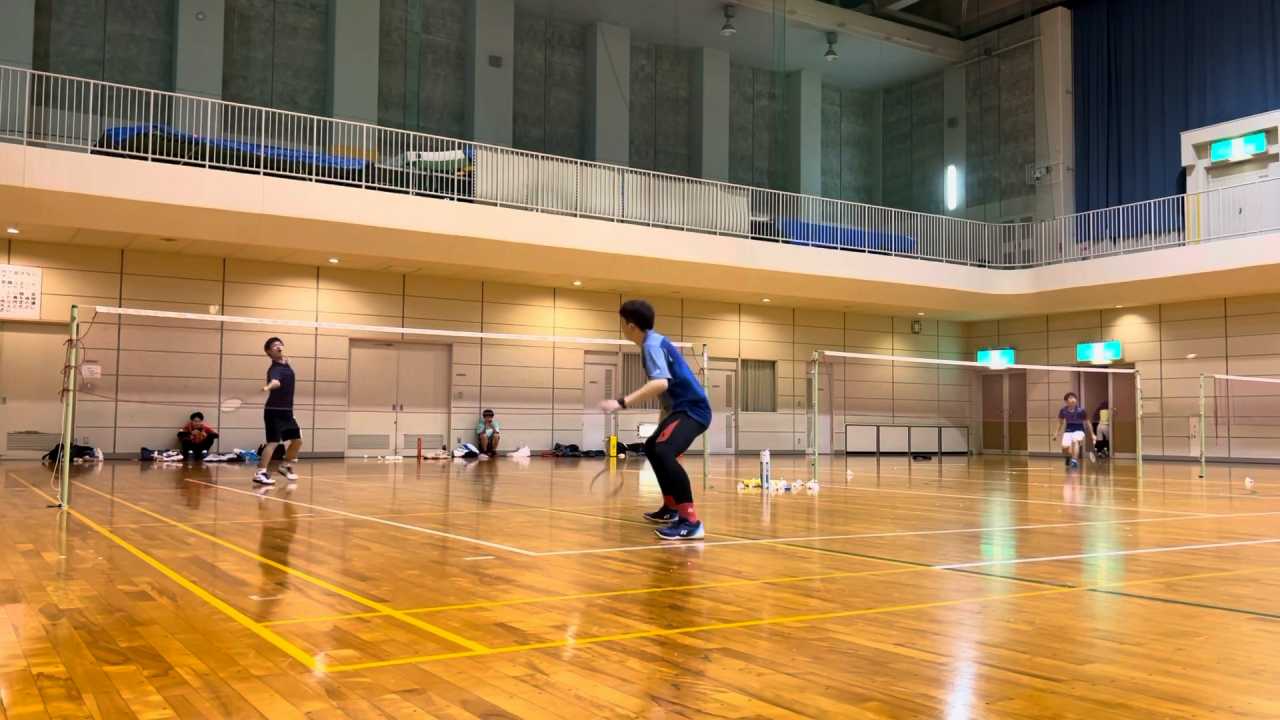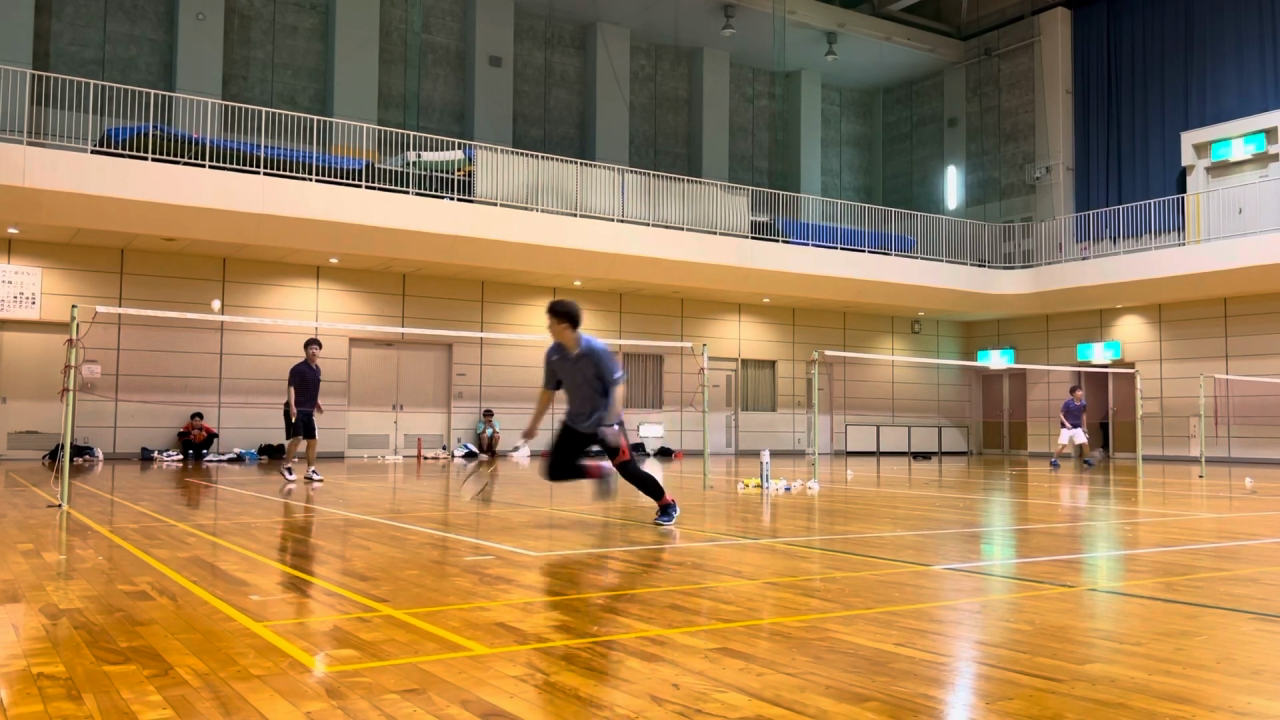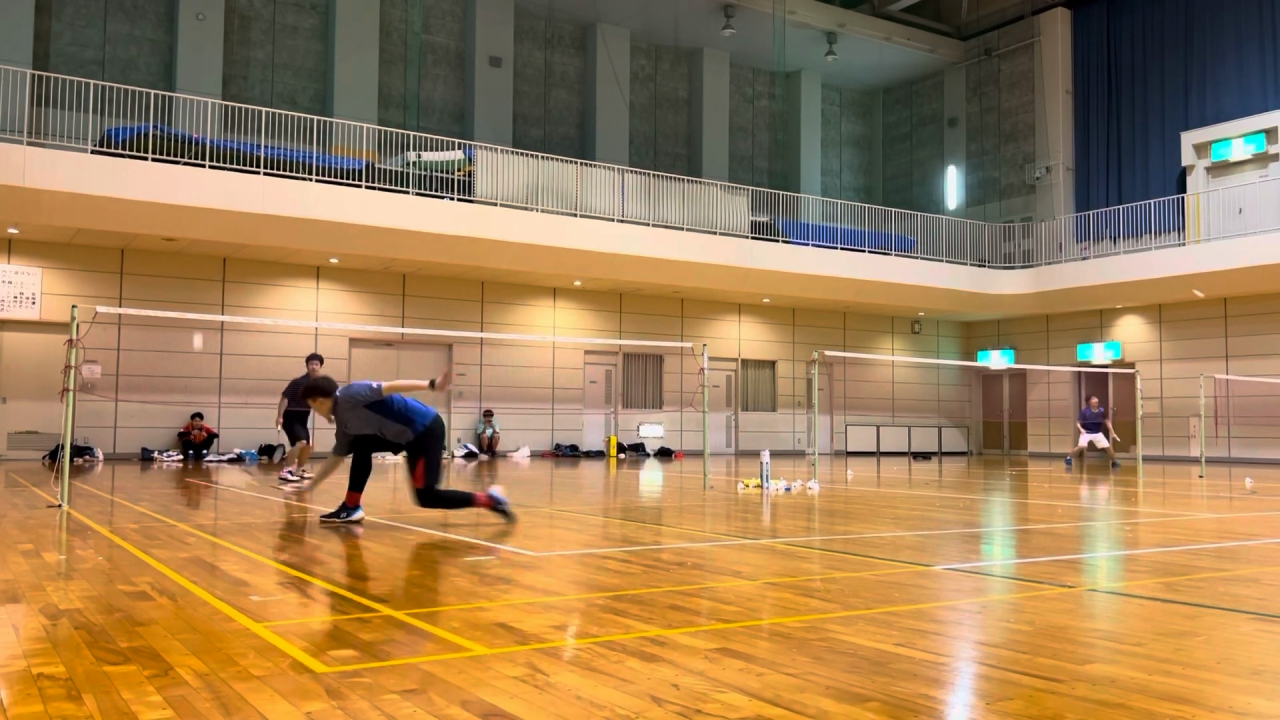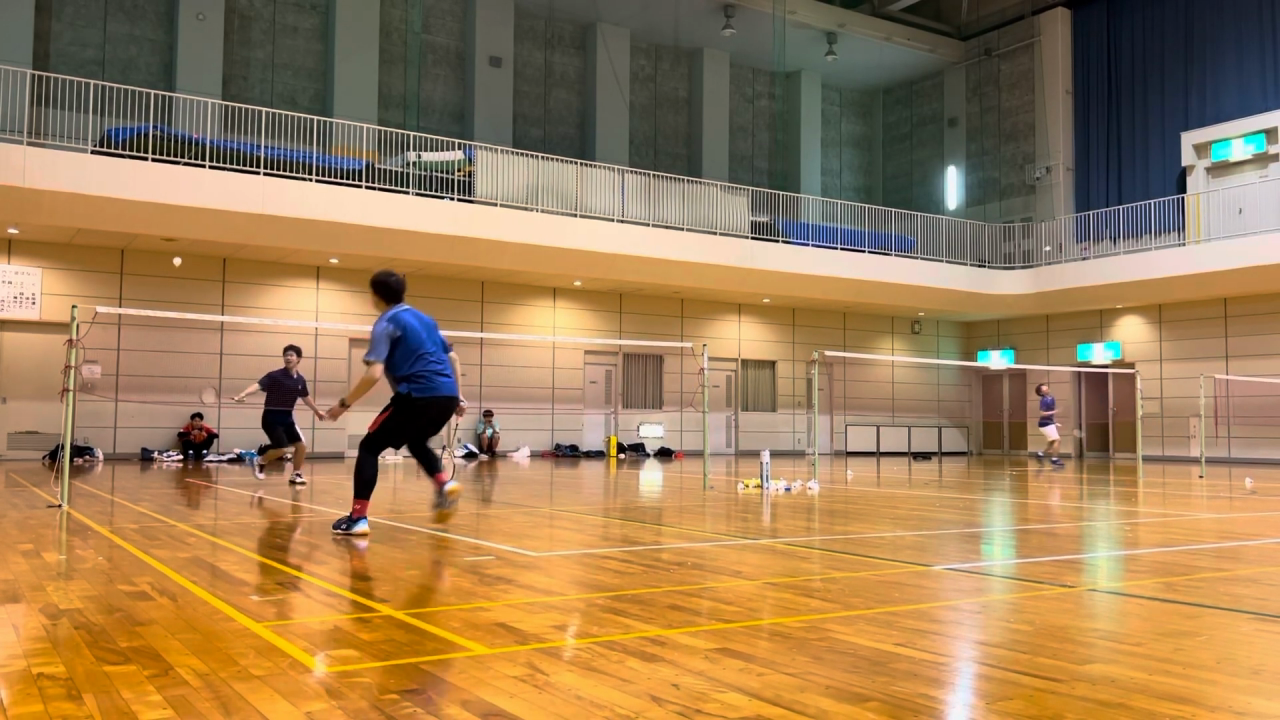
dt=0.5s
person 1, frame 1
left shoulder: (654, 345)
right shoulder: (654, 343)
left elbow: (661, 382)
left wrist: (622, 402)
right wrist: (667, 418)
left hip: (692, 411)
right hip: (683, 410)
left knee: (661, 452)
right knee: (655, 448)
left ankle: (690, 522)
right ankle: (671, 507)
person 1, frame 2
left shoulder: (595, 350)
right shoulder: (554, 354)
left elbow: (617, 386)
right elbow: (548, 391)
left wrist: (612, 422)
right wrist: (534, 423)
left hip: (604, 421)
right hip: (575, 423)
left knee: (628, 469)
right knee: (555, 472)
left ankle: (667, 504)
right ankle: (600, 471)
person 1, frame 3
left shoulder: (345, 401)
right shoulder: (343, 423)
left elbow: (390, 386)
right elbow: (337, 458)
left wrist: (431, 385)
right wrist: (311, 483)
left hip: (425, 429)
right hip: (411, 436)
left knee: (427, 497)
right knee: (362, 447)
left ankle: (489, 500)
right ankle: (350, 507)
person 1, frame 4
left shoulder: (386, 323)
right shoulder: (425, 320)
left elbow: (374, 374)
right elbow: (452, 358)
left wrist: (343, 404)
right wrist: (457, 396)
left hip: (416, 396)
right hip: (447, 396)
left knee: (369, 447)
right knee: (416, 442)
left ankle: (358, 516)
right ankle: (444, 485)
